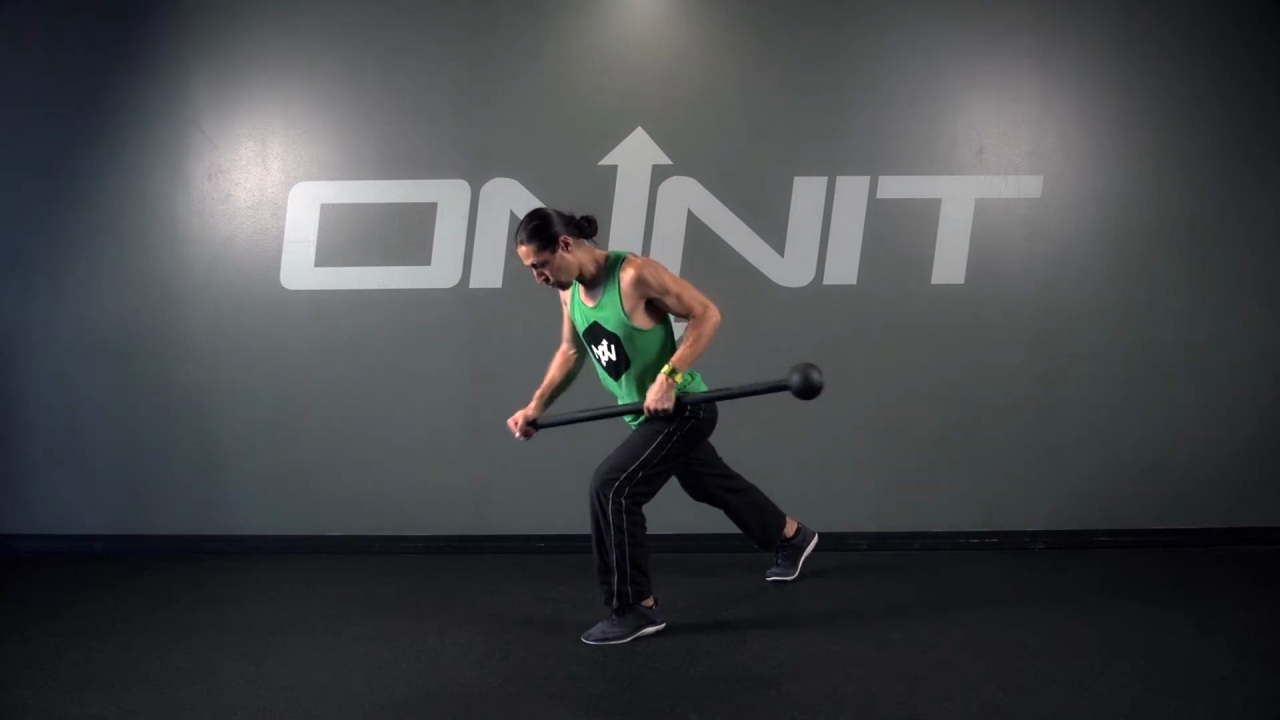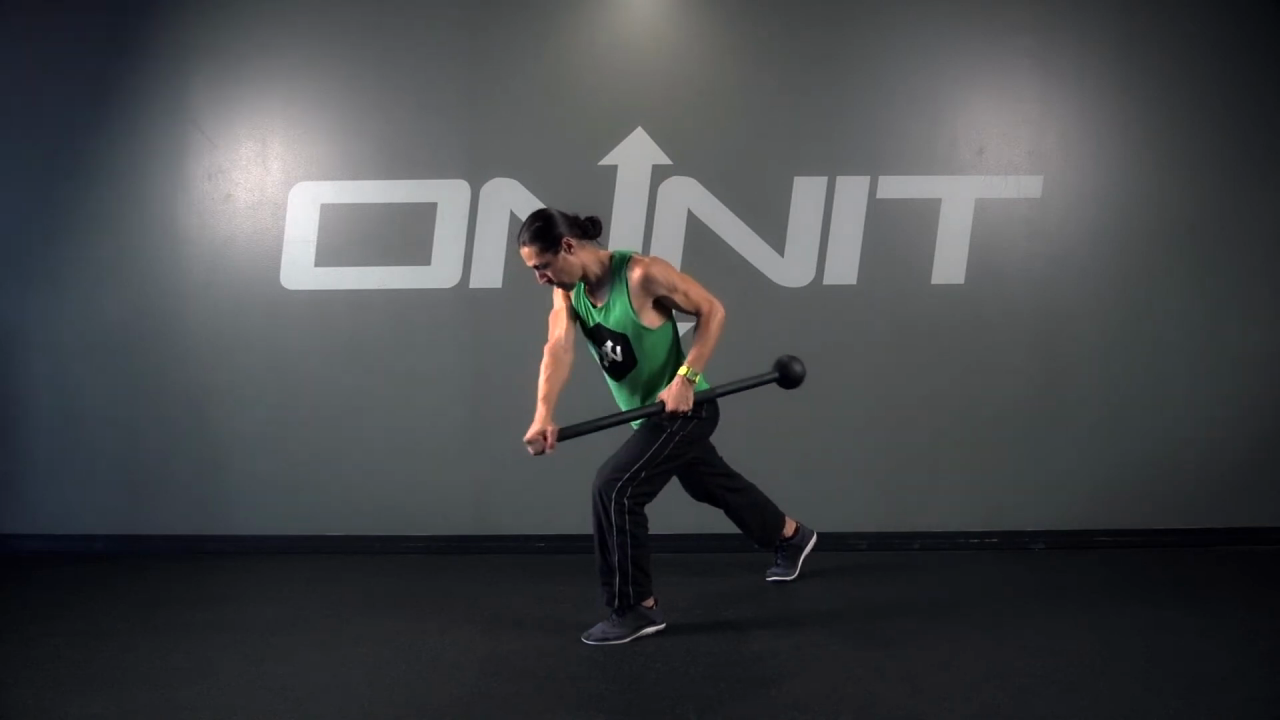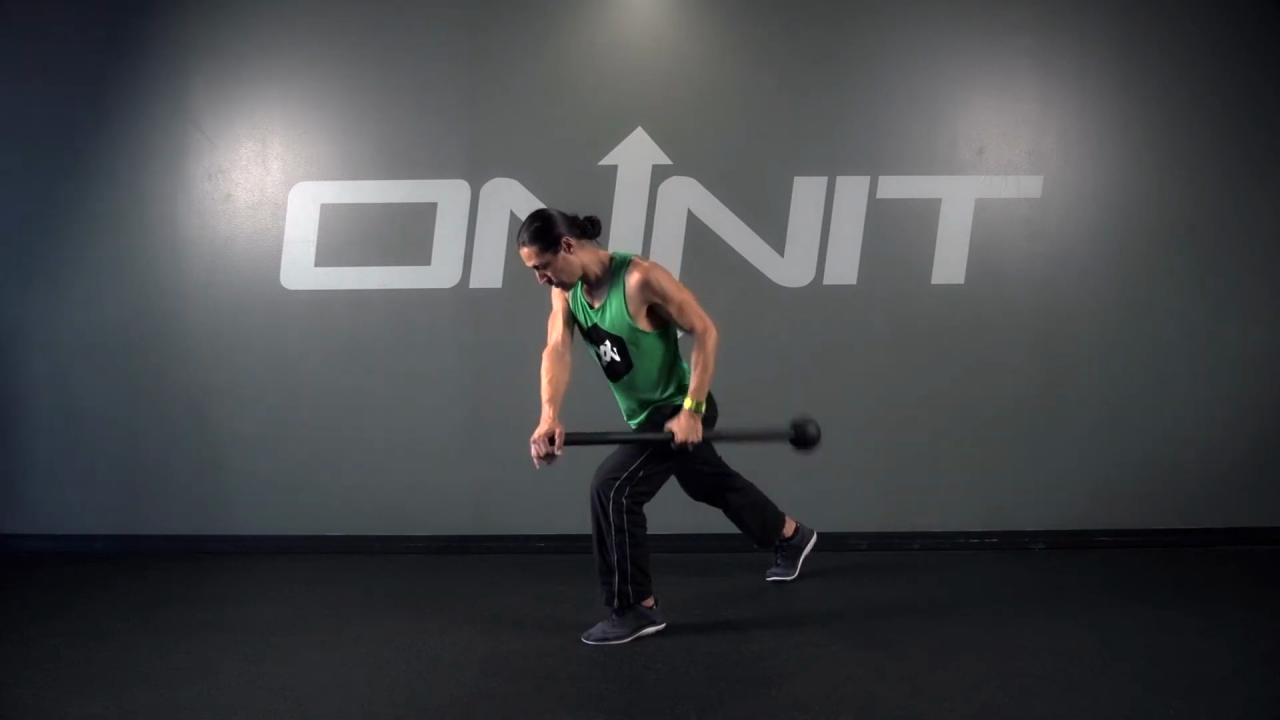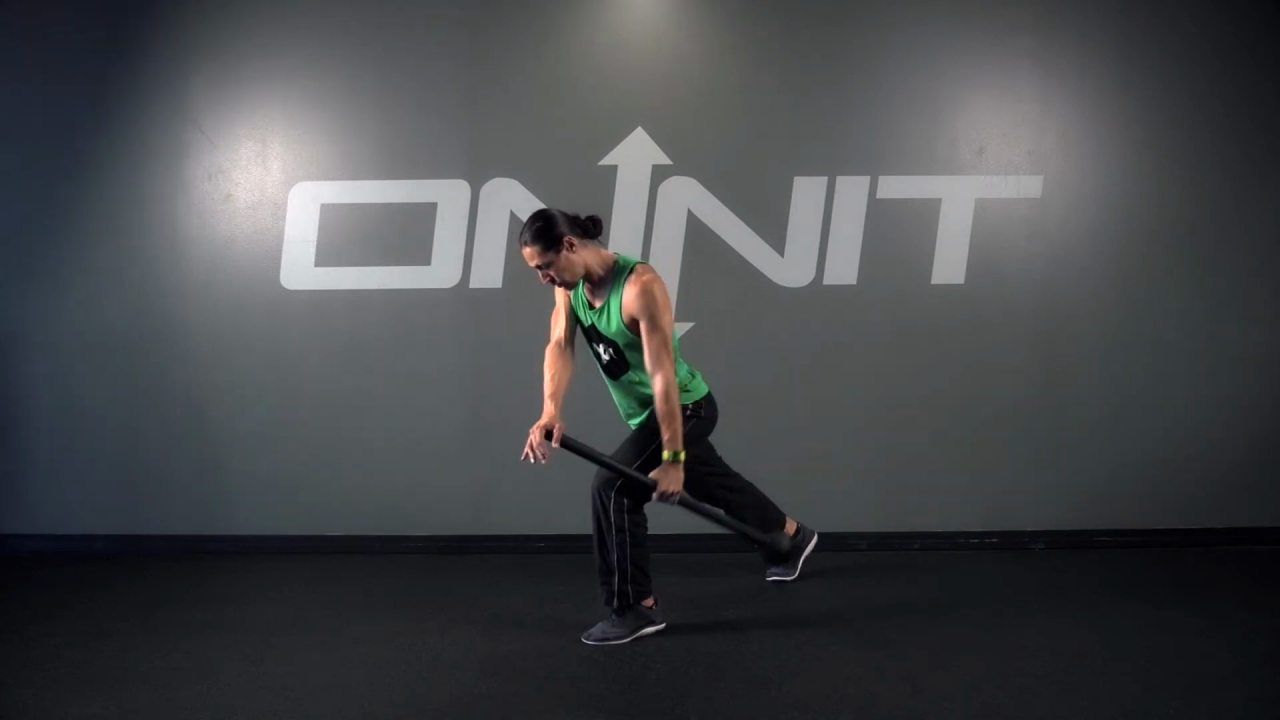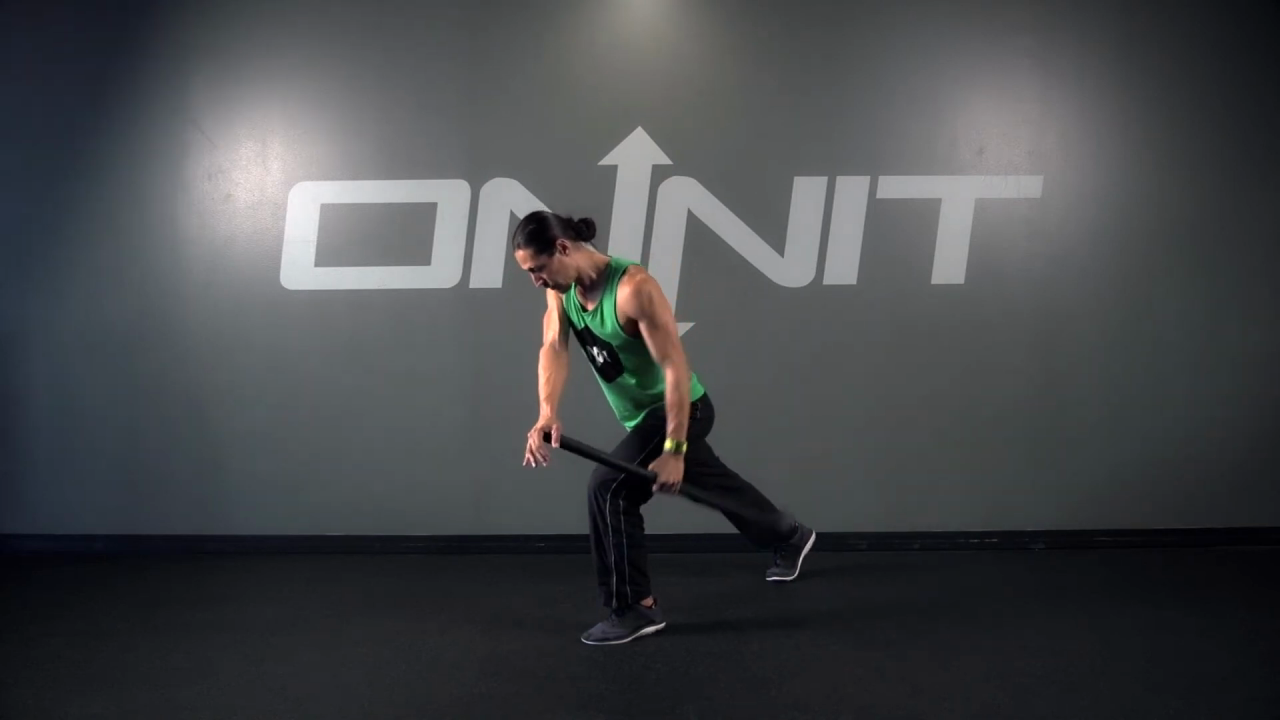
dt=0.5s
person 1, frame 1
left shoulder: (634, 274)
right shoulder: (570, 290)
left elbow: (706, 314)
right elbow: (571, 351)
left wrist: (668, 377)
right wrist: (536, 405)
left hip: (682, 409)
right hip: (652, 415)
left knee: (611, 487)
right knee: (712, 485)
left ankle: (636, 609)
right ankle: (792, 538)
person 1, frame 2
left shoulder: (641, 274)
right shoulder: (566, 290)
left elbow: (712, 310)
right elbow: (558, 348)
left wrist: (685, 378)
right wrist: (543, 414)
left hip: (685, 408)
right hip: (649, 413)
left knee: (614, 488)
right knee: (712, 485)
left ankle: (637, 609)
right ankle: (792, 536)
person 1, frame 3
left shoulder: (640, 278)
right shoulder: (566, 289)
left elbow: (705, 331)
right elbow: (557, 352)
left wrist: (691, 409)
right wrist: (549, 417)
left hip: (677, 411)
right hip: (647, 413)
left knee: (612, 487)
right knee: (711, 486)
left ankle: (636, 608)
right ankle: (790, 536)
person 1, frame 4
left shoulder: (640, 286)
right shoulder: (569, 285)
left elbow: (664, 376)
right elbow: (560, 347)
left wrist: (673, 459)
right wrist: (550, 411)
left hip: (685, 408)
right hip: (646, 413)
left knee: (613, 487)
right knee: (712, 484)
left ankle: (636, 608)
right ankle: (792, 536)
person 1, frame 5
left shoulder: (633, 287)
right shoulder: (561, 288)
left elbow: (676, 367)
right elbow: (553, 350)
left wrist: (674, 450)
right wrist: (547, 413)
left hip: (676, 410)
right hip: (643, 414)
left knee: (609, 488)
right knee: (711, 485)
left ankle: (636, 608)
right ankle: (790, 536)
